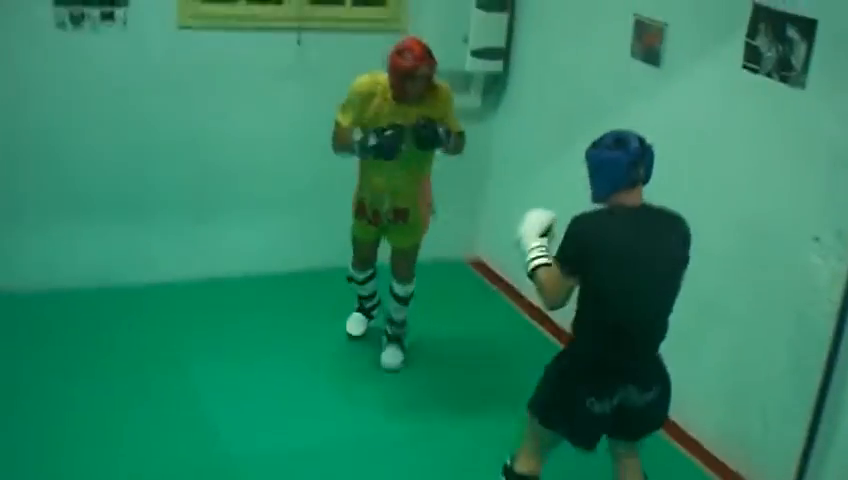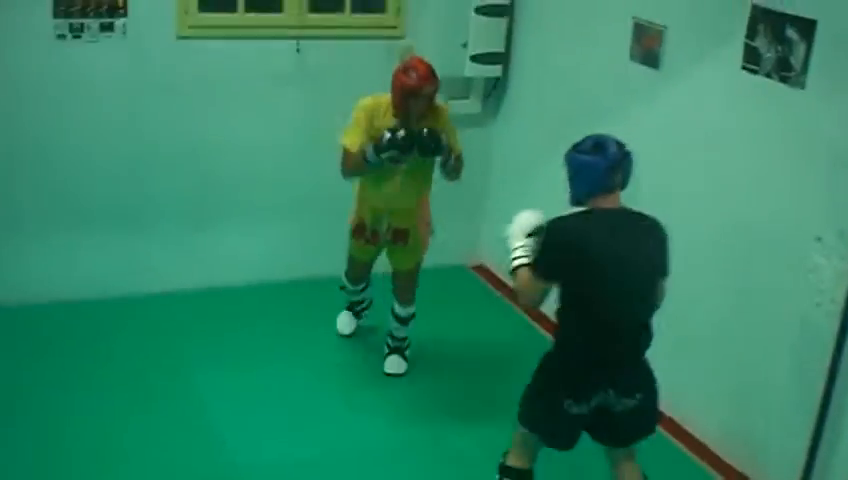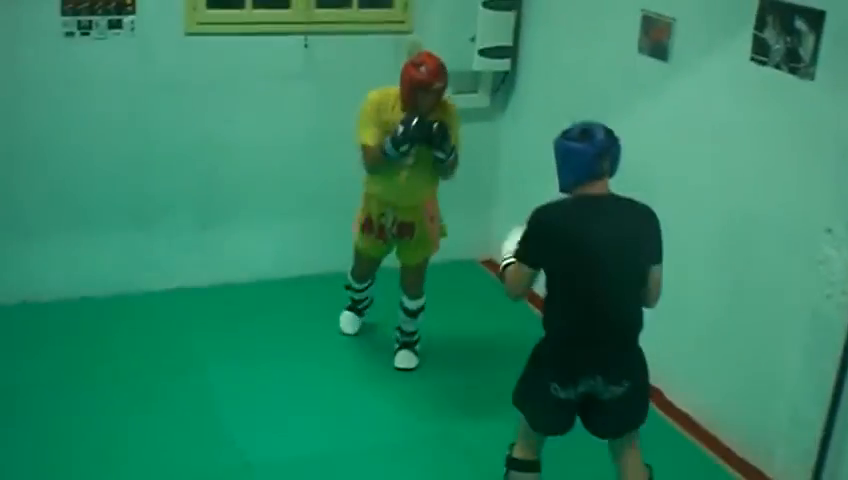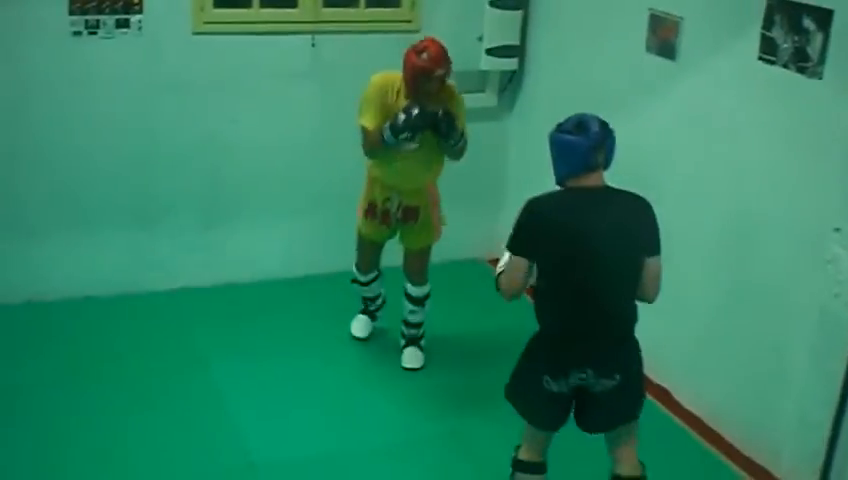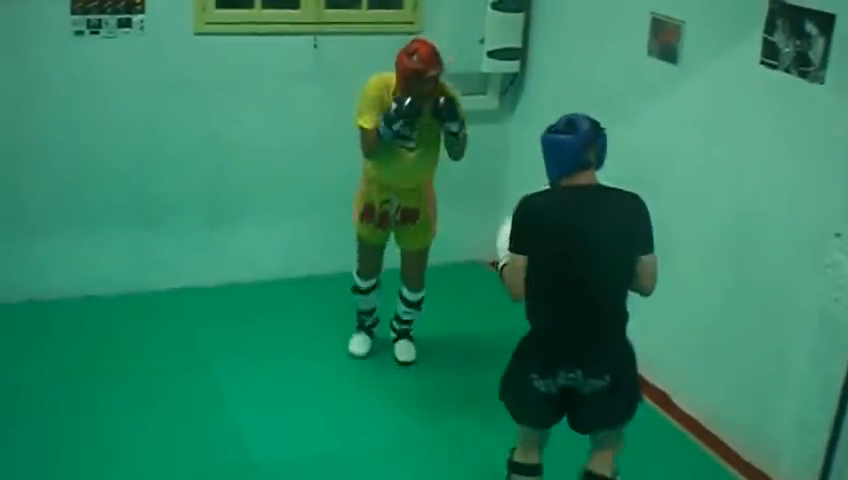
dt=0.1s
person 1, frame 1
left shoulder: (588, 229)
right shoulder: (675, 228)
left elbow: (552, 297)
left wrist: (534, 242)
left hip: (587, 369)
right hip: (644, 372)
left knee: (533, 447)
person 1, frame 2
left shoulder: (562, 233)
right shoulder: (652, 232)
left elbow: (528, 296)
right elbow: (653, 303)
left wrist: (520, 242)
left hip: (570, 373)
right hip: (630, 375)
left knee: (523, 449)
person 1, frame 3
left shoulder: (548, 219)
right shoulder: (644, 219)
left elbow: (515, 288)
right elbow: (650, 296)
left wrist: (512, 250)
left hip: (561, 360)
right hip: (621, 362)
left knee: (528, 442)
right knee: (627, 448)
person 1, frame 4
left shoulder: (540, 211)
right shoulder: (637, 210)
left elbow: (510, 288)
right elbow: (649, 290)
left wrist: (506, 261)
left hip: (553, 354)
right hip: (615, 355)
left knee: (534, 443)
right knee: (625, 444)
person 1, frame 5
left shoulder: (533, 209)
right shoulder: (631, 208)
left elbow: (516, 289)
right elbow: (646, 284)
left wrist: (506, 257)
left hip: (544, 353)
right hip: (607, 356)
left knee: (529, 445)
right knee: (606, 445)
person 2, frame 1
left shoulder: (440, 95)
right shoulder: (366, 89)
left elbow: (458, 145)
right elbow: (338, 141)
left wrist: (442, 135)
right wrist: (367, 141)
left hip: (411, 197)
right hip: (371, 192)
left knee: (403, 270)
right knee: (363, 258)
left ankle: (396, 334)
right ankle: (366, 306)
person 2, frame 2
left shoulder: (439, 117)
right shoulder: (370, 109)
left elbow: (456, 173)
right elbow: (347, 167)
left wrist: (442, 152)
right wrist: (378, 150)
left hip: (410, 217)
right hip: (370, 212)
left knee: (405, 292)
right knee: (356, 273)
left ankle: (398, 345)
right ankle: (357, 305)
person 2, frame 3
left shoulder: (445, 112)
right shoulder: (378, 102)
left elbow: (447, 173)
right elbow: (370, 164)
left wrist: (443, 148)
right wrist: (398, 141)
left hip: (417, 212)
right hip: (377, 206)
left knee: (412, 286)
right knee: (361, 271)
left ankle: (408, 340)
right ankle: (358, 305)
person 2, frame 4
left shoulder: (449, 96)
right shoulder: (382, 86)
left elbow: (457, 155)
right elbow: (369, 148)
left wrist: (451, 134)
right wrist: (397, 129)
left hip: (419, 196)
right hip: (380, 190)
left knee: (417, 271)
right knee: (366, 259)
left ankle: (412, 336)
right ankle: (370, 305)
person 2, frame 5
left shoulder: (444, 97)
right shoulder: (378, 87)
left elbow: (457, 154)
right elbow: (368, 149)
left wrist: (454, 123)
right wrist: (392, 122)
left hip: (416, 196)
right hip: (376, 192)
left knee: (413, 275)
right knee: (367, 266)
left ankle: (403, 330)
right ankle: (365, 324)
